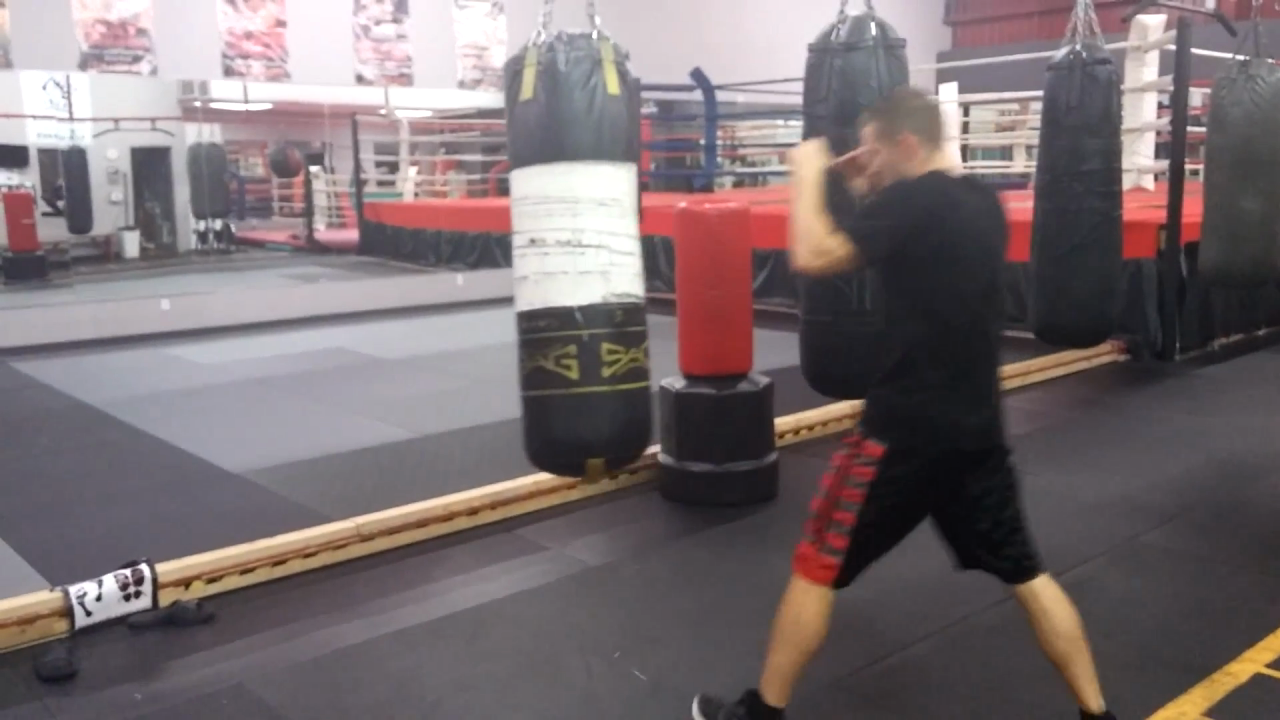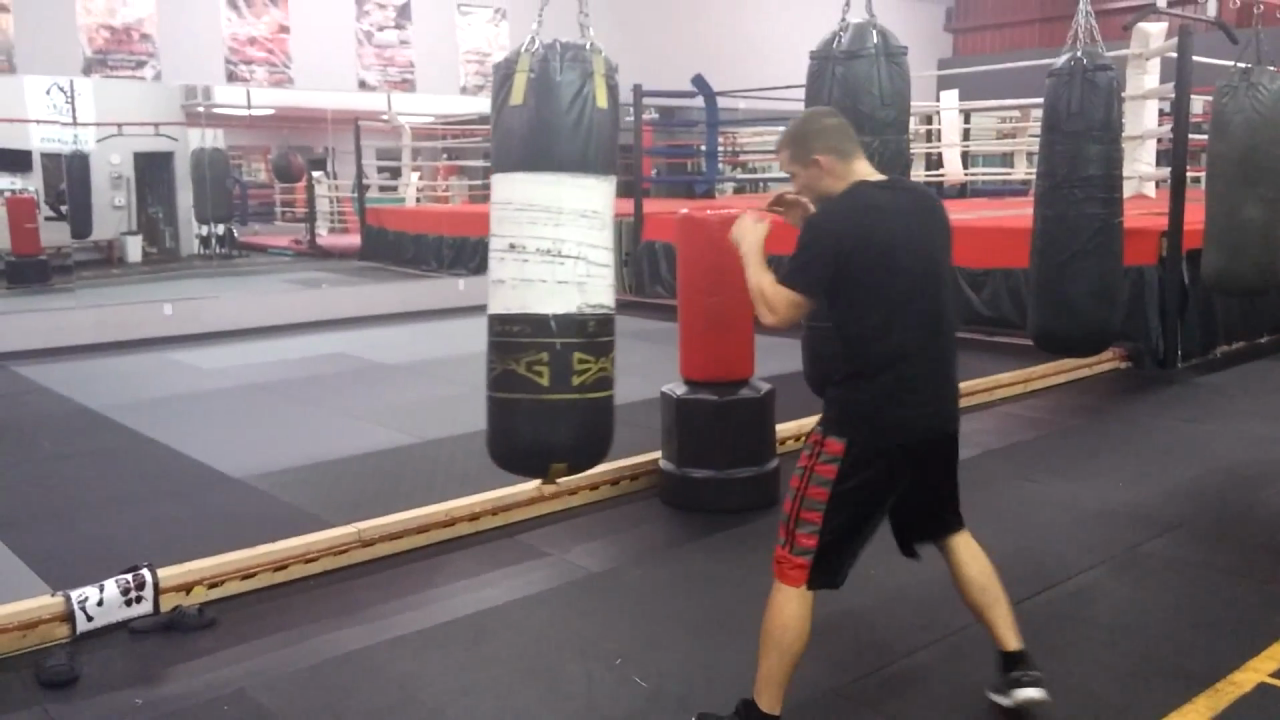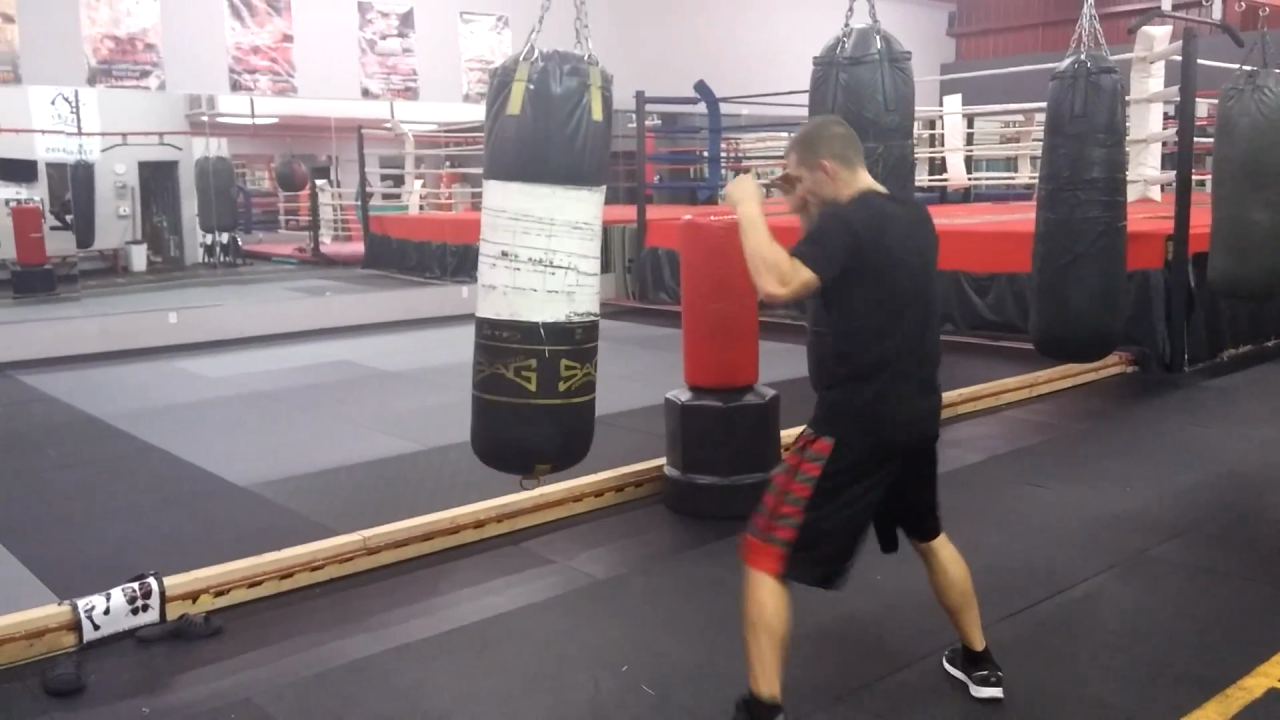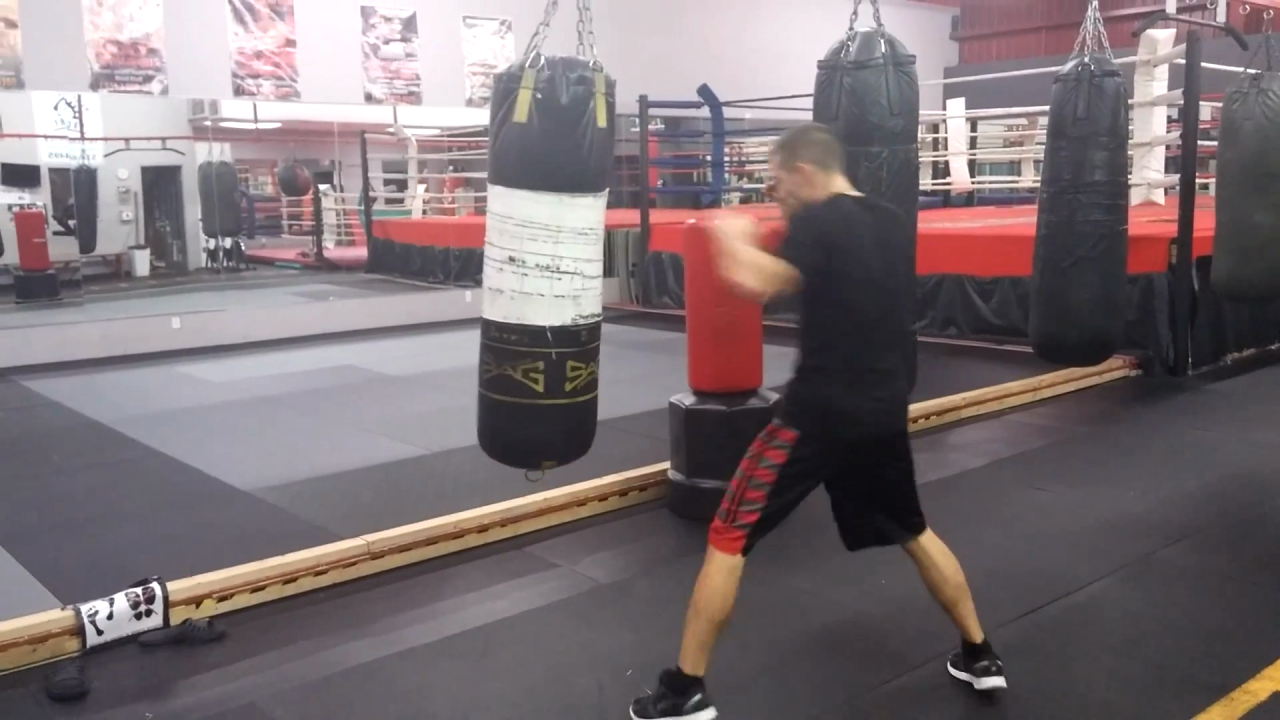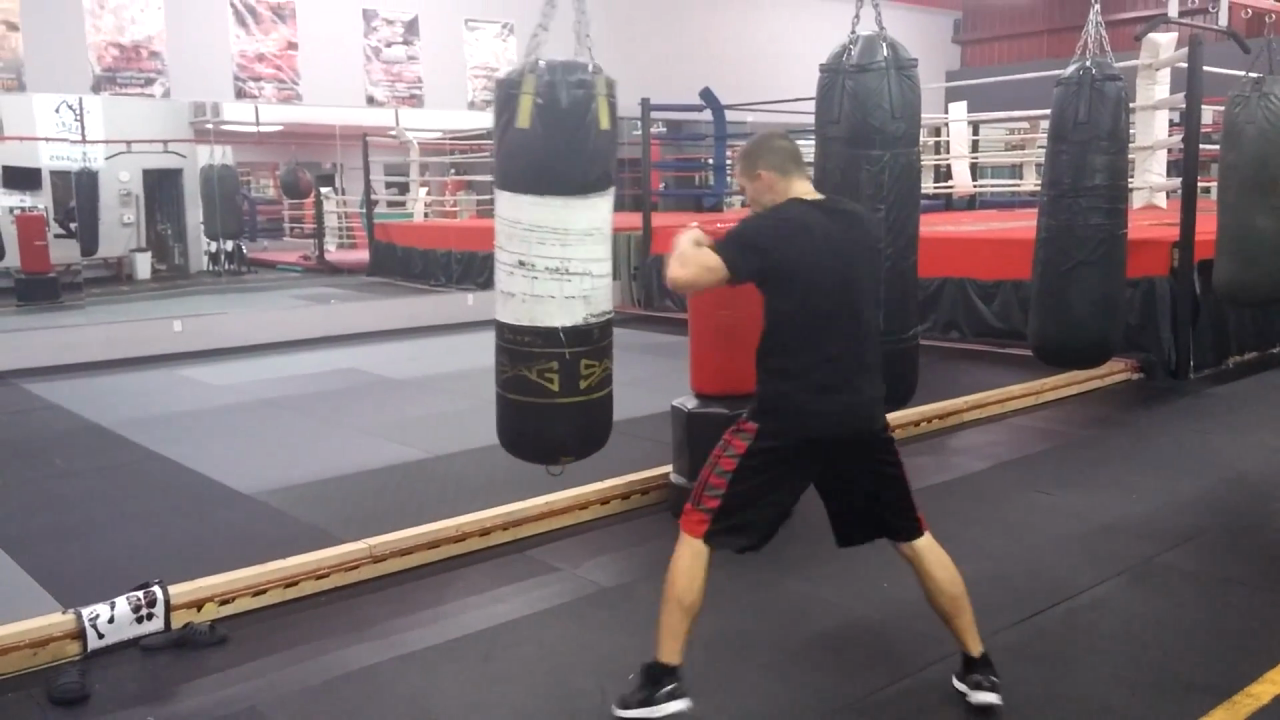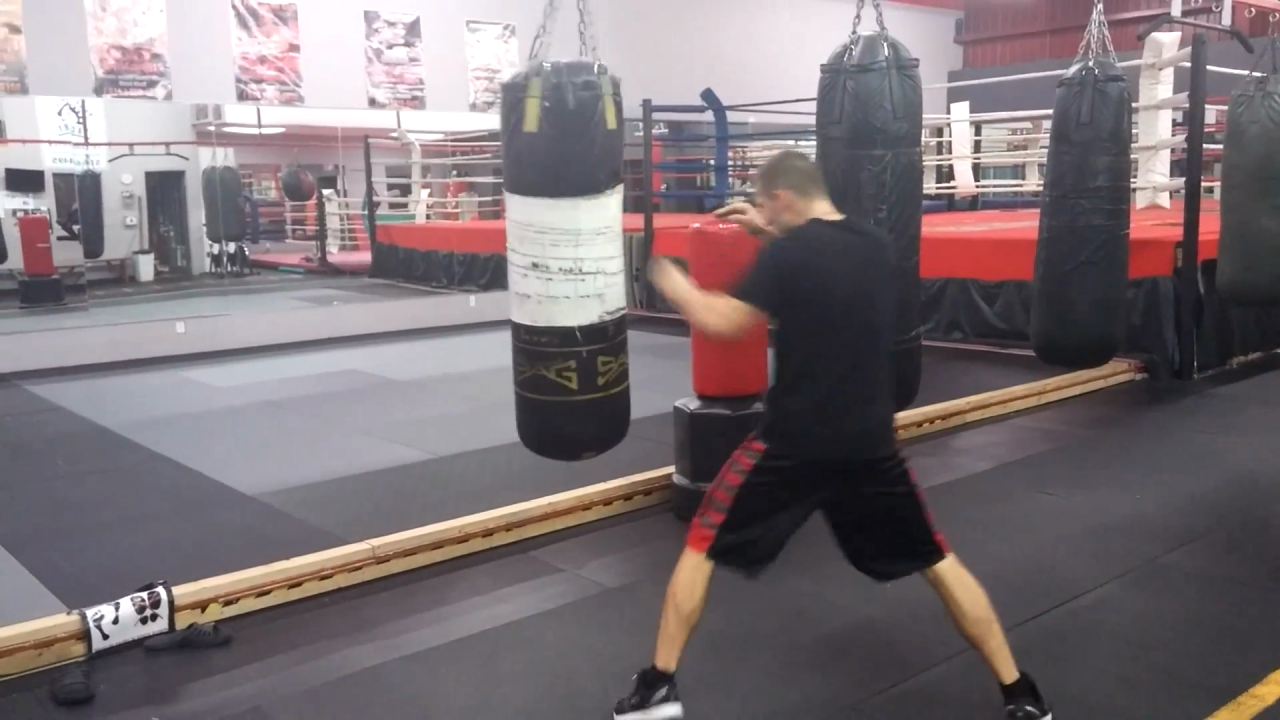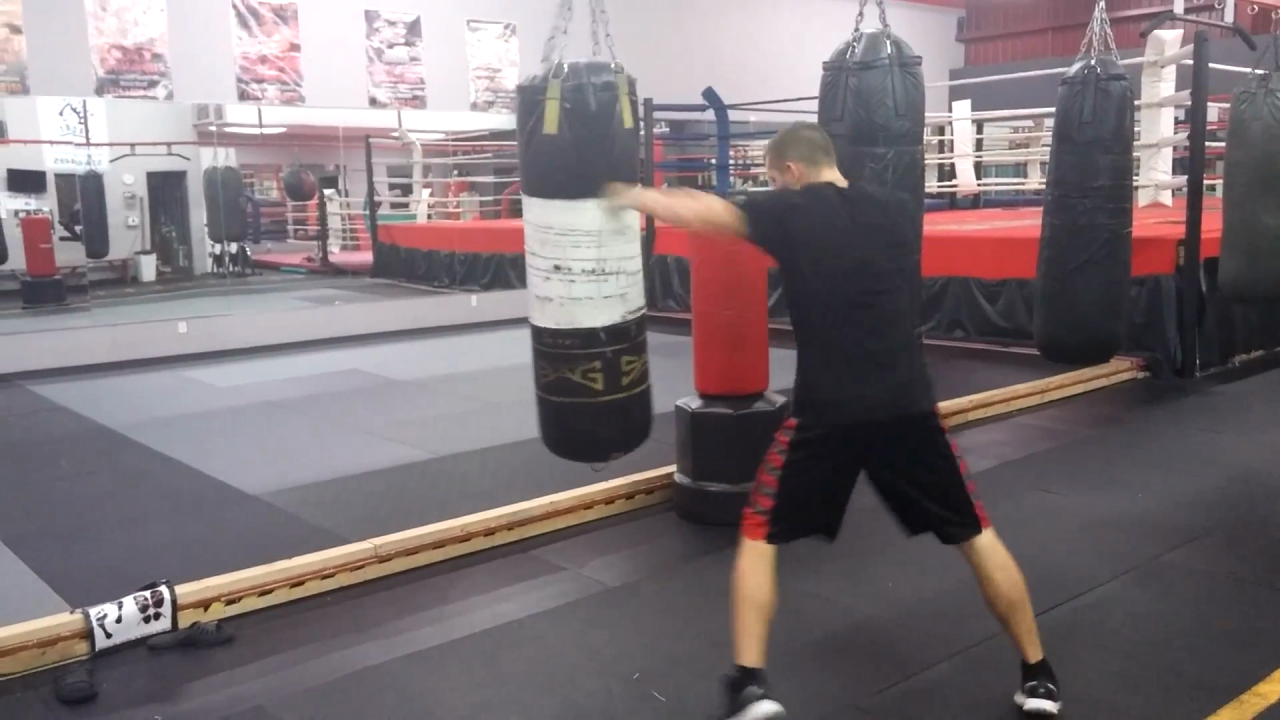
dt=0.2s
person 1, frame 1
left shoulder: (911, 198)
right shoulder: (983, 202)
left elbow: (813, 258)
left wrist: (809, 174)
right wrist: (877, 193)
left hip: (903, 425)
right hip: (977, 427)
left knee: (817, 568)
right knee: (1025, 575)
person 1, frame 2
left shoulder: (836, 222)
right shoulder: (924, 204)
left elbow: (777, 312)
left wrist: (748, 244)
left hip: (864, 423)
right hip: (935, 414)
left knee: (793, 571)
right knee: (949, 534)
right ankle: (1018, 666)
person 1, frame 3
left shoulder: (846, 221)
right shoulder: (913, 216)
left elbow: (778, 284)
left wrist: (748, 205)
right wrist: (815, 213)
left hip: (852, 424)
right hip: (916, 416)
left knee: (766, 559)
right knee: (928, 537)
right ankle: (980, 663)
person 1, frame 4
left shoulder: (821, 222)
right shoulder: (888, 221)
left elbow: (752, 280)
left wrist: (730, 231)
right wrist: (783, 227)
left hip: (818, 413)
right hip: (884, 412)
left knee: (728, 538)
right knee: (912, 532)
right ankle: (979, 655)
person 1, frame 5
left shoulder: (769, 230)
right shoulder: (861, 224)
left elbow: (685, 277)
left wrist: (686, 242)
left hip: (787, 419)
right hip: (860, 414)
left knee: (697, 530)
right knee: (913, 536)
right ankle: (979, 669)
person 1, frame 6
left shoulder: (790, 252)
right shoulder: (876, 244)
left elbow: (723, 321)
left wrist: (673, 282)
right wrist: (767, 230)
left hip: (792, 439)
right hip: (870, 440)
left knee: (702, 544)
right knee: (936, 560)
person 1, frame 7
left shoulder: (790, 209)
right shoulder: (892, 211)
left elbow: (703, 212)
left wrist: (632, 195)
left hip: (828, 409)
right hip: (905, 406)
left knee: (757, 535)
right knee: (972, 533)
